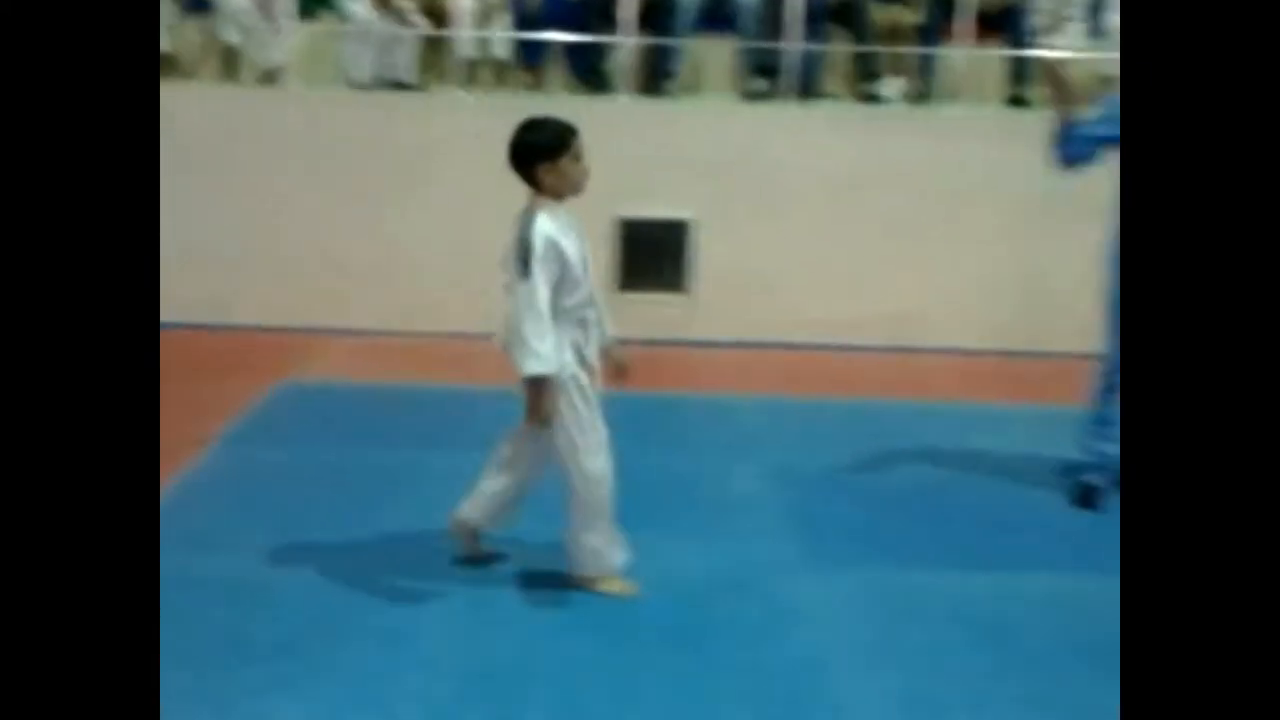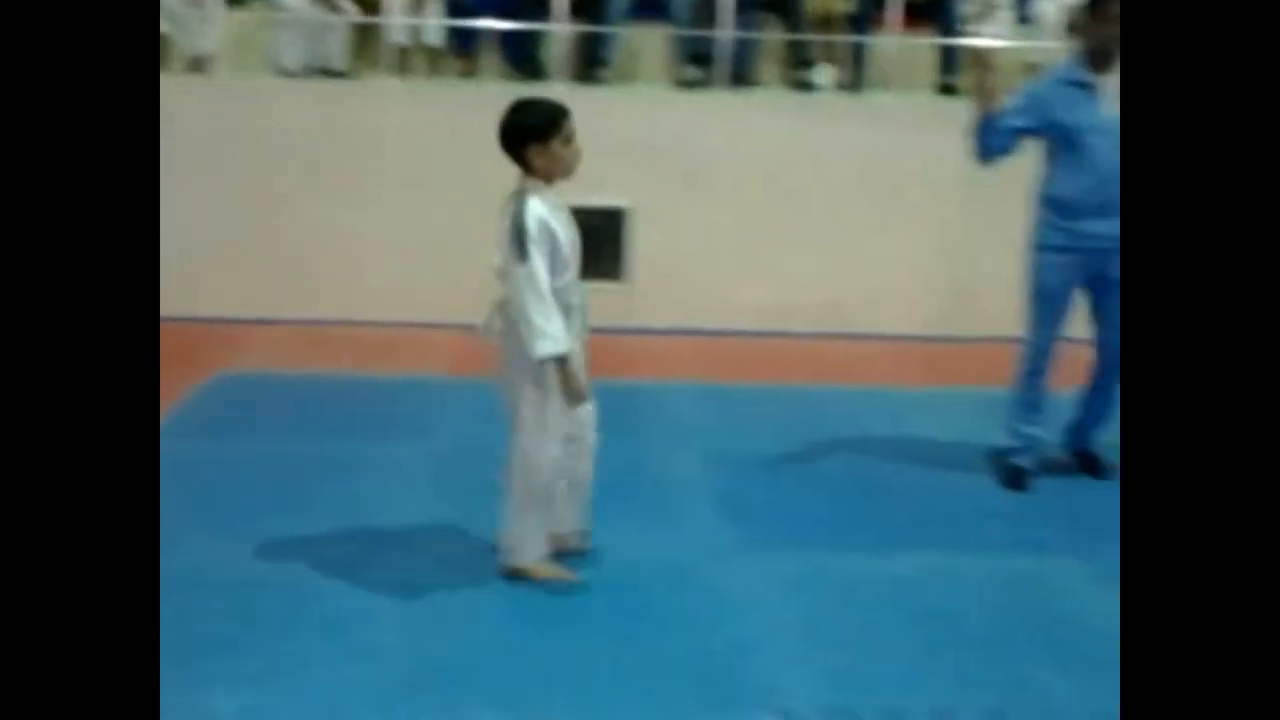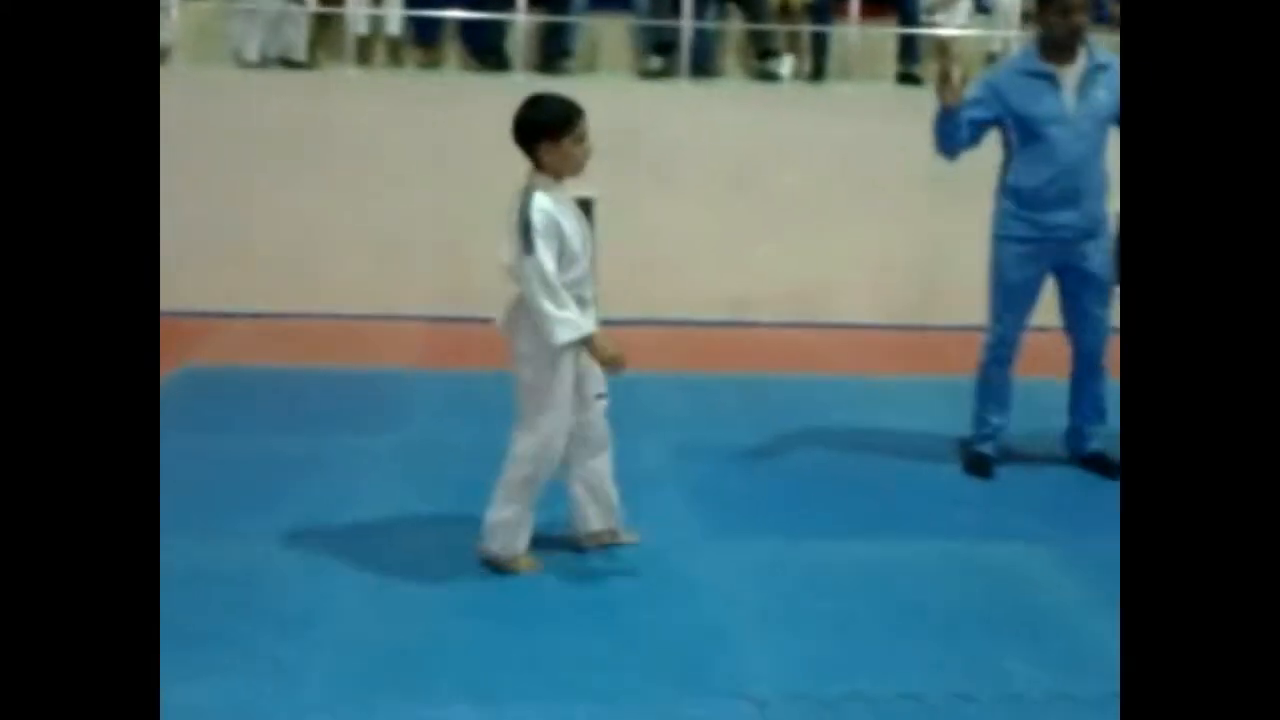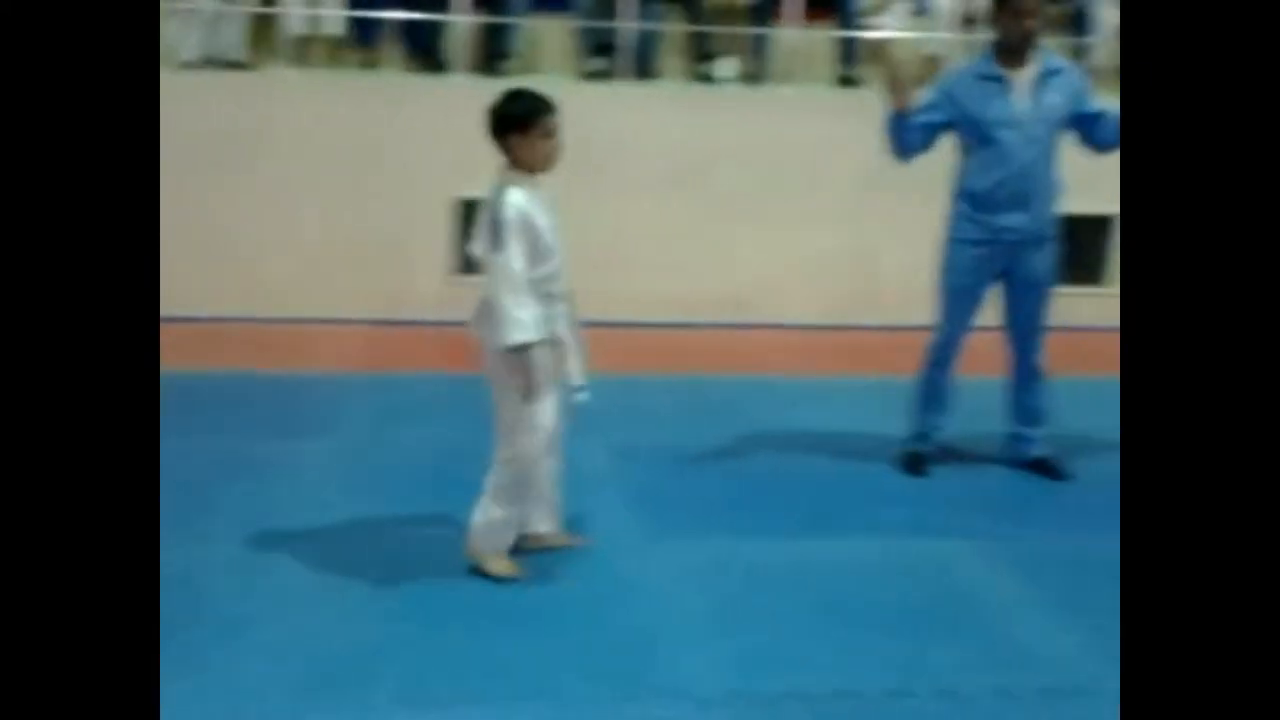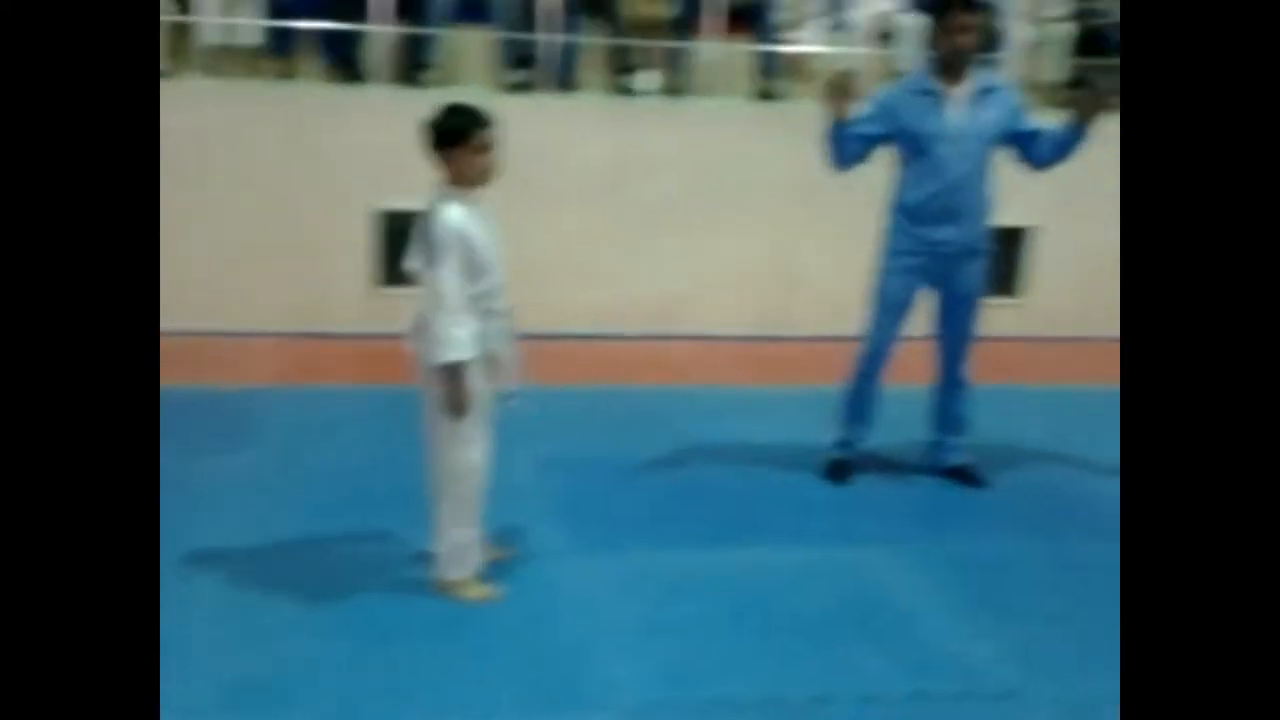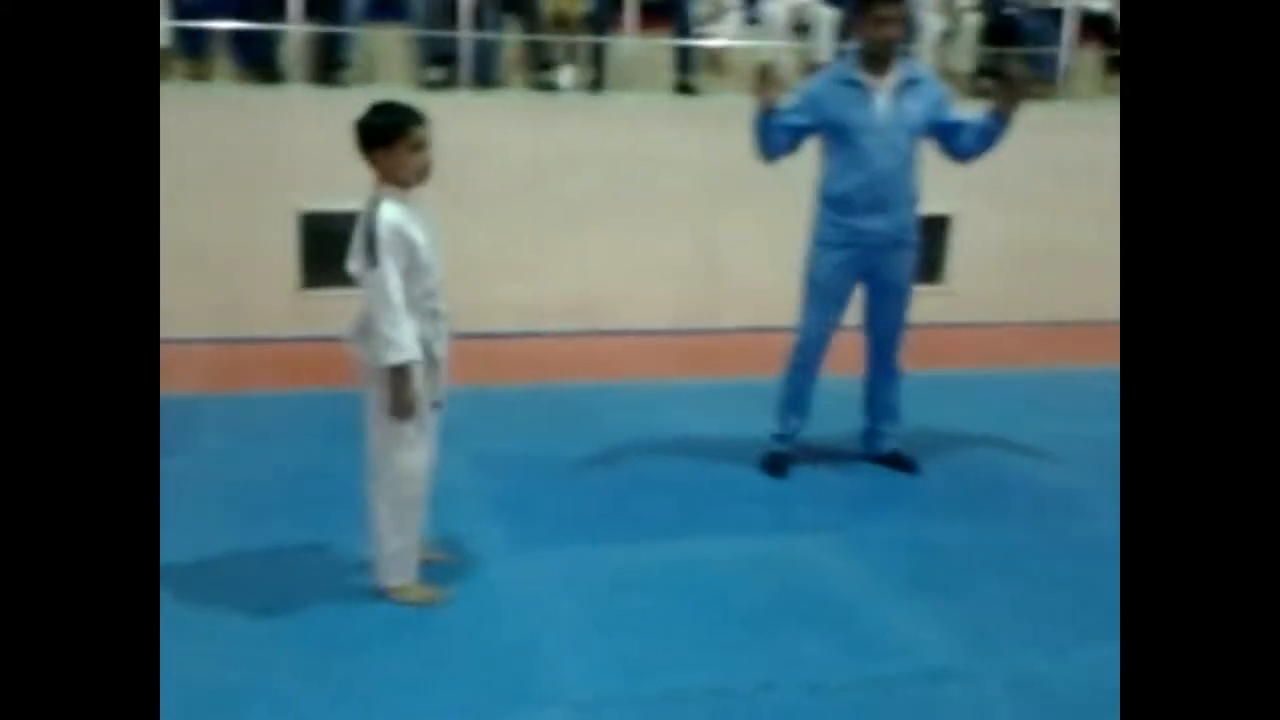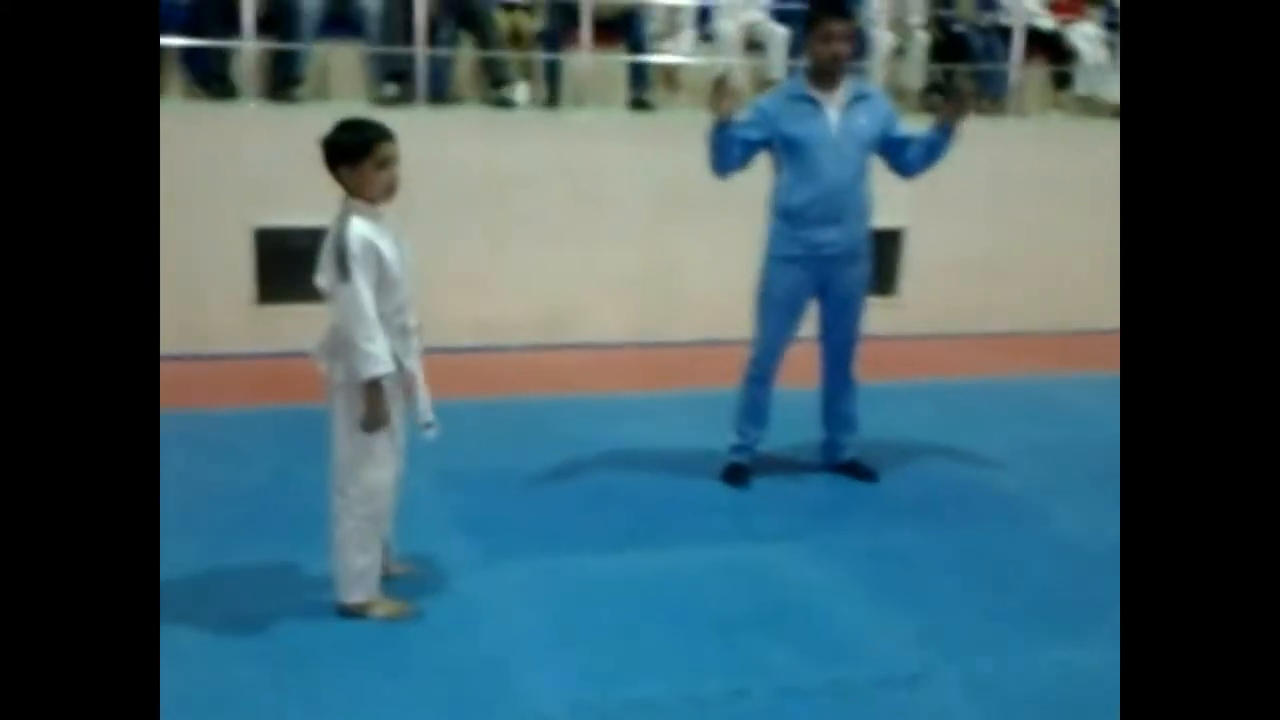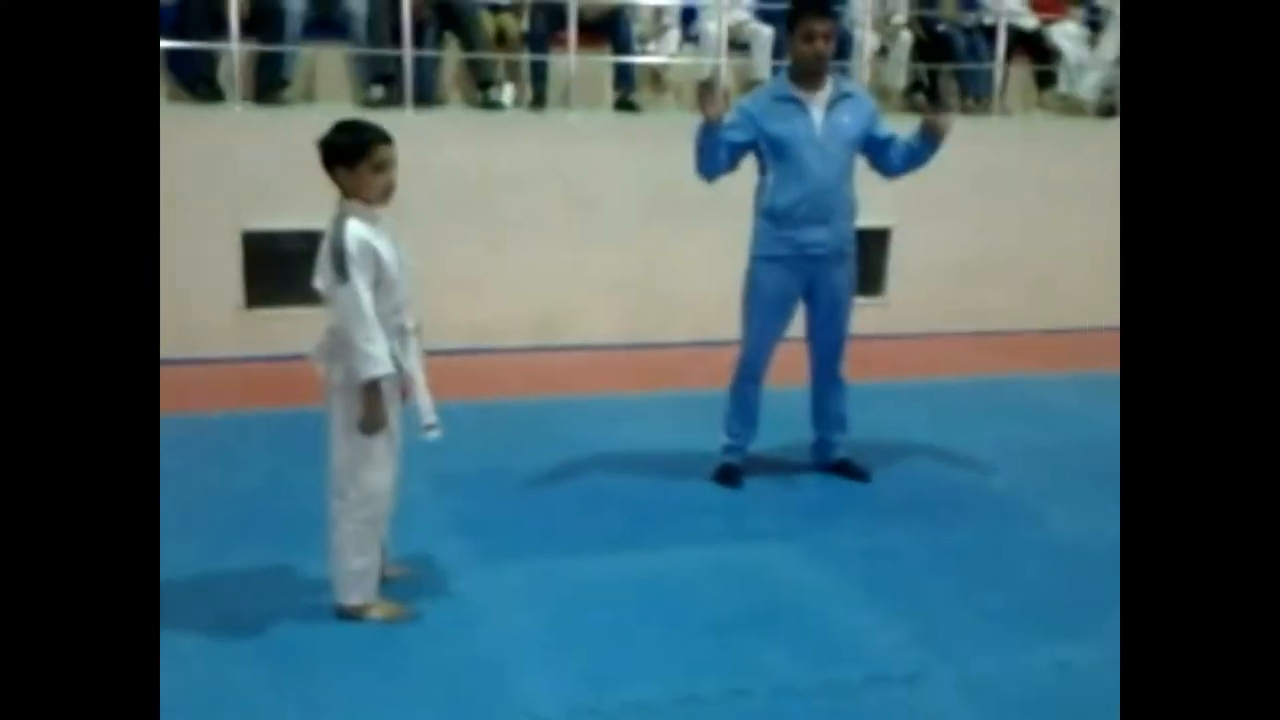
dt=0.2s
person 1, frame 1
left shoulder: (559, 221)
right shoulder: (539, 232)
right elbow: (531, 312)
left wrist: (604, 345)
right wrist: (538, 384)
left hip: (572, 355)
right hip: (555, 363)
left knee: (526, 451)
right knee: (591, 464)
left ankle: (472, 521)
right ankle: (596, 567)
person 1, frame 2
left shoulder: (548, 203)
right shoulder: (532, 214)
right elbow: (534, 295)
right wrist: (563, 364)
left hip: (554, 340)
right hip: (539, 347)
left knee: (577, 436)
right knee: (540, 449)
left ankle: (555, 528)
right ankle: (523, 554)
person 1, frame 3
left shoulder: (557, 200)
right shoulder: (537, 209)
right elbow: (544, 288)
right wrist: (592, 342)
left hip: (571, 335)
right hip: (551, 341)
left knee: (591, 434)
right knee: (540, 441)
left ankle: (598, 523)
right ankle: (502, 541)
person 1, frame 4
left shoulder: (530, 196)
right shoulder: (509, 204)
right elbow: (506, 284)
left wrist: (559, 342)
right wrist: (523, 354)
left hip: (541, 333)
right hip: (519, 338)
left knee: (544, 436)
right knee: (524, 439)
left ankle: (538, 525)
right ankle: (488, 542)
person 1, frame 5
left shoulder: (469, 212)
right shoulder: (446, 219)
right elbow: (443, 300)
left wrist: (497, 353)
right wrist: (453, 372)
left hip: (478, 351)
right hip: (456, 355)
left knee: (472, 455)
right knee: (461, 459)
left ankle: (466, 543)
right ankle: (456, 569)
person 1, frame 6
left shoulder: (402, 211)
right shoulder: (384, 219)
right elbow: (386, 303)
right wrist: (400, 375)
left hip: (416, 352)
right hip: (398, 357)
left knee: (416, 459)
right knee: (401, 465)
left ankle: (407, 545)
right ankle: (396, 576)
person 1, frame 7
left shoulder: (373, 226)
right shoulder: (353, 235)
right elbow: (357, 317)
right wrist: (374, 388)
left hip: (382, 367)
right hip: (365, 373)
left knee: (383, 473)
right knee: (365, 479)
left ankle: (374, 559)
right ankle: (358, 591)
person 1, frame 8
left shoulder: (369, 228)
right shoulder: (350, 236)
right elbow: (356, 319)
left wrist: (396, 376)
right wrist: (372, 391)
left hip: (379, 369)
right hip: (362, 375)
left knee: (379, 476)
right knee: (363, 481)
left ankle: (370, 561)
right ankle: (356, 593)
person 2, frame 1
right shoulder: (1120, 105)
right elbow: (1075, 155)
right wrist: (1067, 117)
right hip: (1124, 255)
right knee: (1116, 366)
right ankle: (1096, 470)
person 2, frame 2
right shoulder: (1052, 89)
right elbow: (992, 149)
right wrist: (989, 112)
left hip: (1116, 245)
right hip: (1062, 242)
left knee: (1114, 351)
right knee: (1040, 349)
left ankle: (1081, 437)
right ankle: (1021, 451)
person 2, frame 3
left shoulder: (1111, 74)
right shoulder: (1007, 79)
right elbow: (953, 144)
right wrist: (950, 108)
left hip: (1088, 235)
right hip: (1023, 233)
left knee: (1092, 343)
right knee: (1003, 341)
left ankle: (1086, 441)
right ankle: (984, 439)
person 2, frame 4
left shoulder: (1068, 80)
right shoulder: (962, 83)
left elbow: (1101, 134)
right elbow: (907, 146)
left wrist: (1118, 120)
right wrist: (902, 112)
left hip: (1036, 239)
right hip: (974, 235)
left knee: (1028, 348)
right knee: (947, 341)
left ankle: (1029, 444)
right ankle: (921, 439)
person 2, frame 5
left shoulder: (1002, 98)
right shoulder: (901, 97)
left elbow: (1038, 152)
right elbow: (847, 156)
left wrist: (1077, 125)
right wrist: (841, 121)
left hip: (968, 251)
right hip: (909, 247)
left knee: (954, 357)
right knee: (877, 347)
left ankle: (948, 452)
right ankle: (846, 448)
person 2, frame 6
left shoulder: (926, 89)
right shoulder: (825, 89)
left elbow: (961, 145)
right elbow: (773, 147)
left wrist: (1000, 116)
right wrist: (769, 109)
left hip: (897, 241)
right hip: (837, 239)
left knee: (885, 346)
right knee: (812, 341)
left ankle: (881, 440)
right ankle: (783, 441)
person 2, frame 7
left shoulder: (875, 106)
right shoulder: (776, 106)
left elbow: (908, 160)
right elbow: (726, 163)
left wrist: (944, 130)
right wrist: (724, 122)
left hip: (851, 255)
right hip: (791, 254)
left knee: (841, 357)
right knee: (766, 355)
left ankle: (839, 448)
right ankle: (742, 451)
person 2, frame 8
left shoulder: (857, 104)
right shoulder: (760, 106)
left elbow: (890, 159)
right elbow: (712, 167)
left wrist: (926, 141)
right wrist: (712, 125)
left hip: (836, 254)
right hip: (777, 254)
left knee: (829, 357)
right knee: (755, 356)
left ankle: (830, 449)
right ankle: (734, 452)
